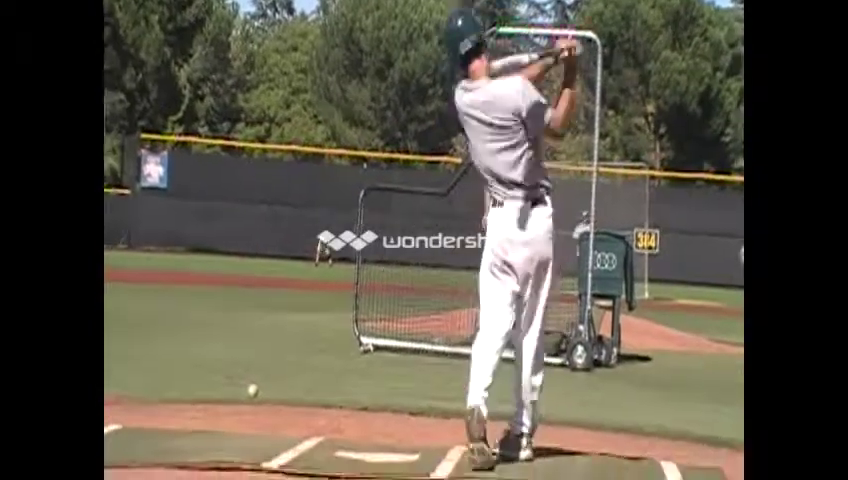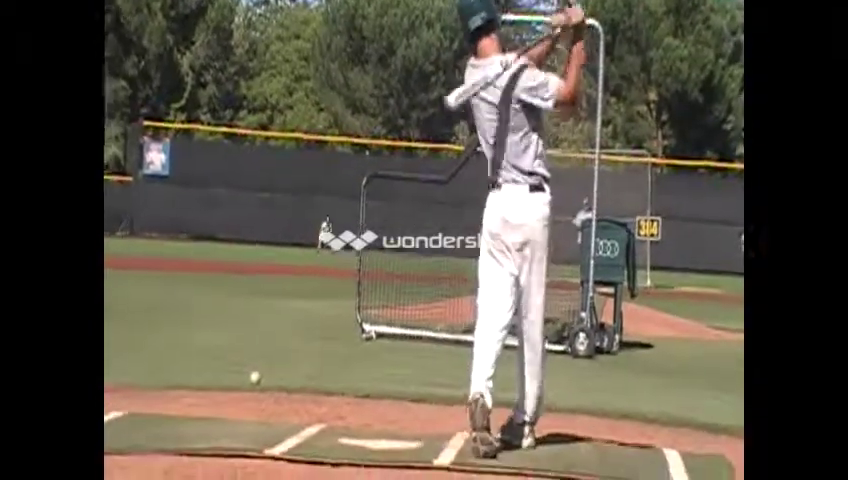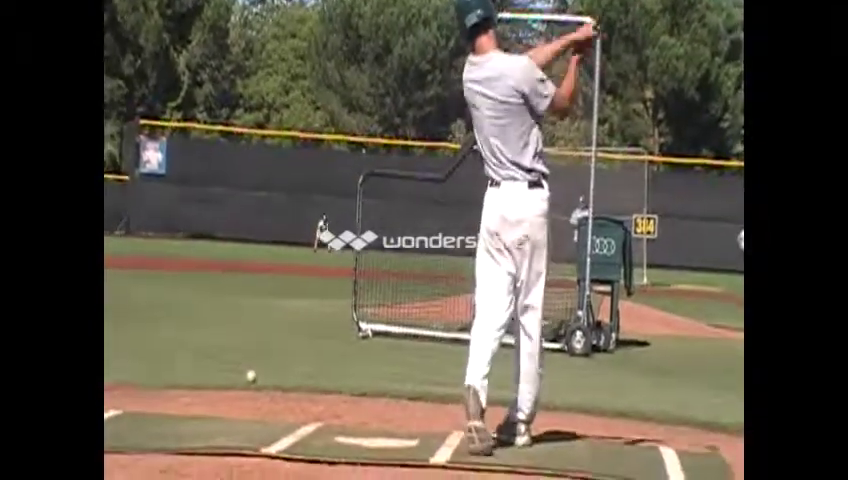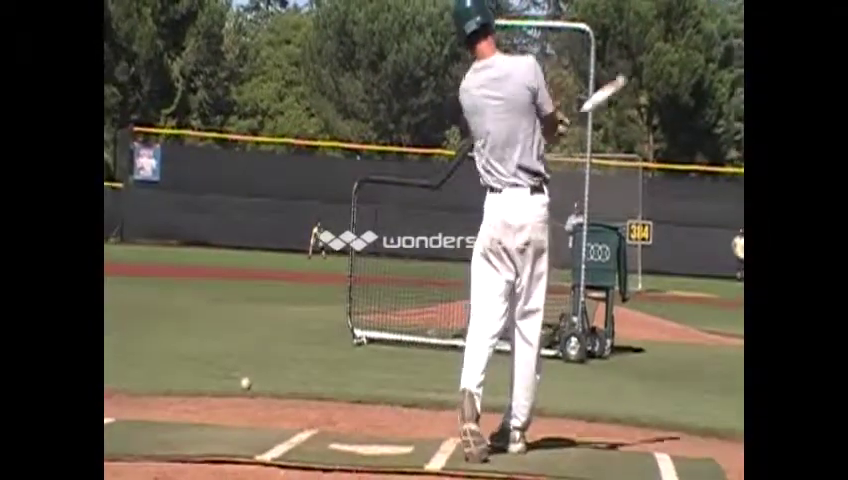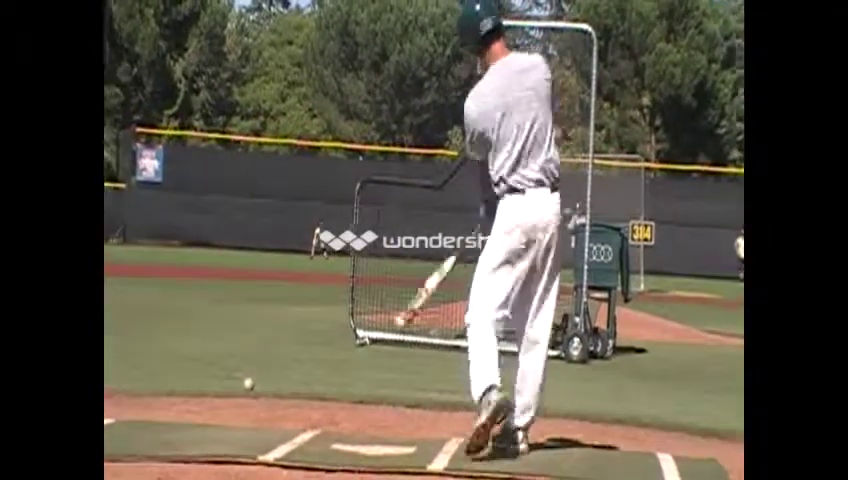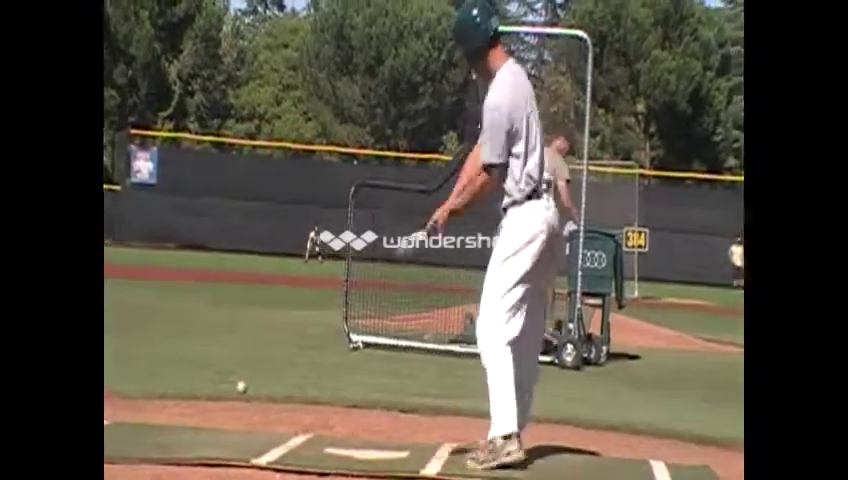
dt=0.2s
person 1, frame 1
left shoulder: (462, 97)
right shoulder: (516, 92)
right elbow: (558, 125)
left wrist: (548, 60)
right wrist: (569, 72)
left hip: (499, 219)
right hip: (534, 218)
left knee: (492, 326)
right knee: (530, 332)
left ankle: (477, 407)
right ankle: (521, 433)
person 1, frame 2
left shoulder: (472, 74)
right shoulder: (518, 77)
right elbow: (569, 98)
right wrist: (579, 42)
left hip: (498, 202)
right hip: (531, 204)
left knee: (492, 313)
right knee: (529, 317)
left ankle: (480, 395)
right ankle: (524, 421)
person 1, frame 3
left shoulder: (470, 74)
right shoulder: (517, 70)
right elbow: (560, 107)
left wrist: (570, 41)
right wrist: (577, 61)
left hip: (496, 200)
right hip: (530, 200)
left knee: (490, 310)
right knee: (529, 316)
left ankle: (475, 391)
right ankle: (520, 419)
person 1, frame 4
left shoulder: (467, 89)
right shoulder: (526, 68)
right elbow: (550, 125)
right wrist: (553, 120)
left hip: (497, 206)
right hip: (534, 206)
left knee: (486, 316)
right knee: (528, 323)
left ankle: (470, 398)
right ankle: (515, 426)
person 1, frame 5
left shoulder: (477, 101)
right shoulder: (539, 66)
left elbow: (484, 167)
left wrist: (488, 202)
left hip: (516, 207)
right hip: (549, 204)
left knee: (482, 314)
right knee: (535, 324)
left ankle: (489, 397)
right ankle: (518, 425)
person 1, frame 6
left shoulder: (501, 94)
right shoulder: (513, 79)
left elbow: (489, 174)
right elbow: (481, 153)
left wrist: (450, 210)
right wrist: (448, 205)
left hip: (524, 215)
right hip: (541, 212)
left knee: (493, 326)
right knee: (527, 331)
left ankle: (505, 436)
right ankle: (512, 427)
